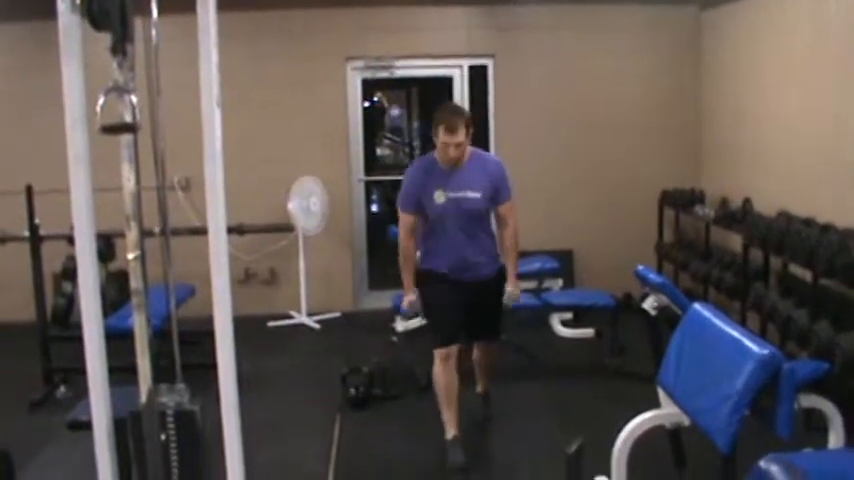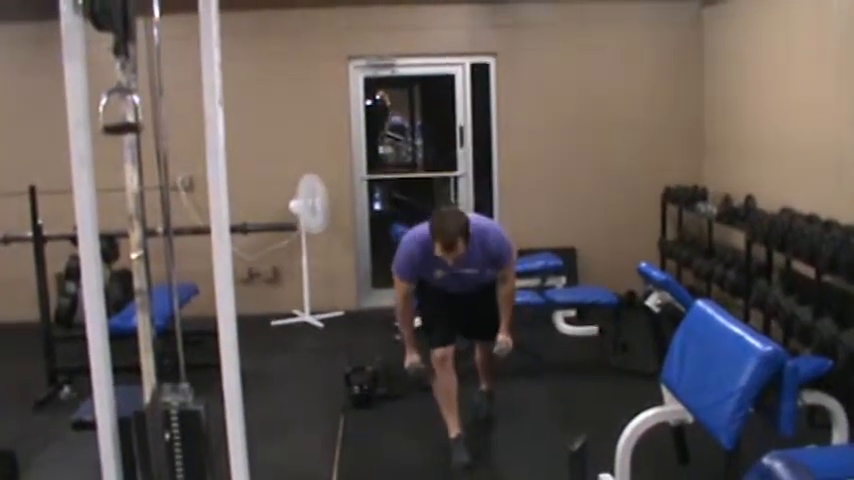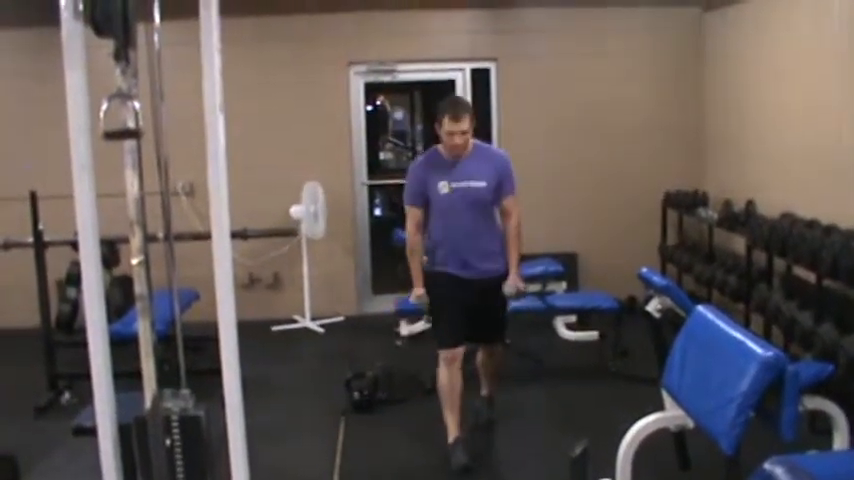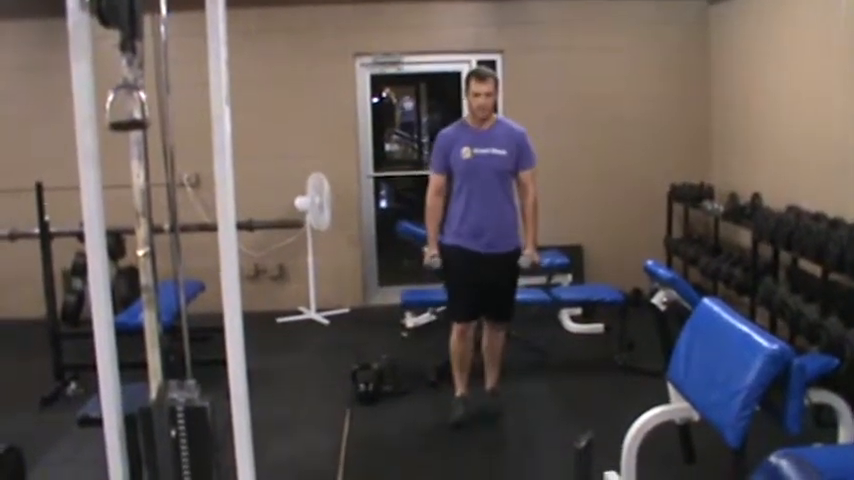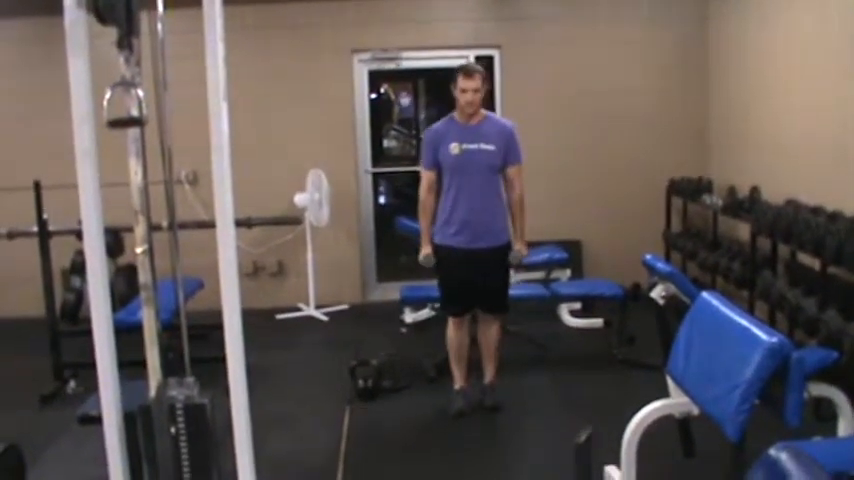
dt=0.5s
person 1, frame 1
left shoulder: (492, 168)
right shoulder: (418, 175)
left elbow: (507, 224)
right elbow: (407, 233)
left wrist: (512, 276)
right wrist: (409, 287)
left hip: (486, 271)
right hip: (439, 274)
left knee: (486, 341)
right knee: (445, 352)
left ankle: (482, 390)
right ankle: (451, 434)
person 1, frame 2
left shoulder: (493, 237)
right shoulder: (412, 246)
left elbow: (506, 281)
right elbow: (404, 298)
left wrist: (505, 329)
right wrist: (410, 348)
left hip: (480, 287)
right hip: (435, 291)
left knee: (487, 343)
right knee: (441, 355)
left ankle: (486, 390)
right ankle: (455, 435)
person 1, frame 3
left shoulder: (496, 161)
right shoulder: (422, 169)
left elbow: (511, 217)
right elbow: (414, 229)
left wrist: (514, 272)
right wrist: (418, 282)
left hip: (492, 272)
right hip: (445, 275)
left knee: (491, 344)
right knee: (450, 355)
left ankle: (486, 394)
right ankle: (454, 437)
person 1, frame 4
left shoulder: (516, 136)
right shoulder: (448, 138)
left elbow: (527, 192)
right elbow: (436, 194)
left wrist: (530, 243)
right wrist: (432, 243)
left hip: (503, 248)
right hip: (460, 247)
left knee: (496, 322)
right knee: (462, 325)
left ankle: (491, 388)
right ankle: (460, 393)
person 1, frame 5
left shoulder: (503, 131)
right shoulder: (437, 134)
left elbow: (514, 188)
right elbow: (427, 191)
left wrist: (519, 238)
right wrist: (426, 241)
left hip: (494, 243)
right hip: (451, 244)
left knee: (490, 316)
right knee: (457, 318)
left ankle: (489, 383)
right ankle: (460, 387)
